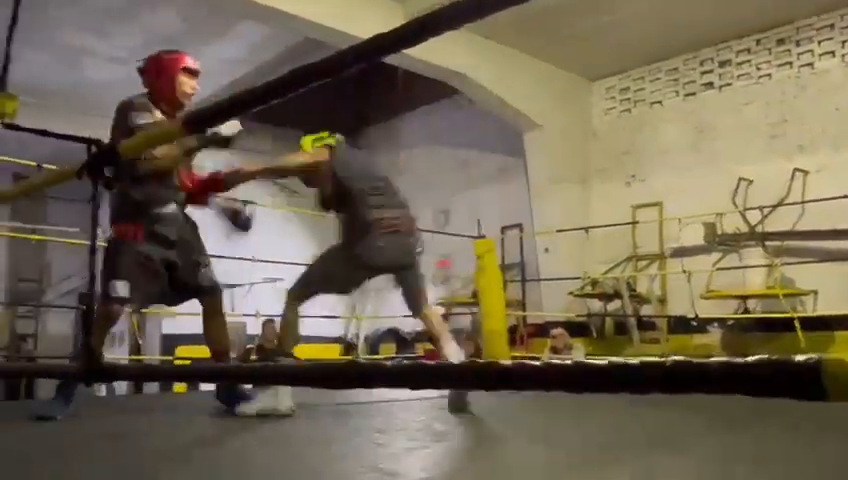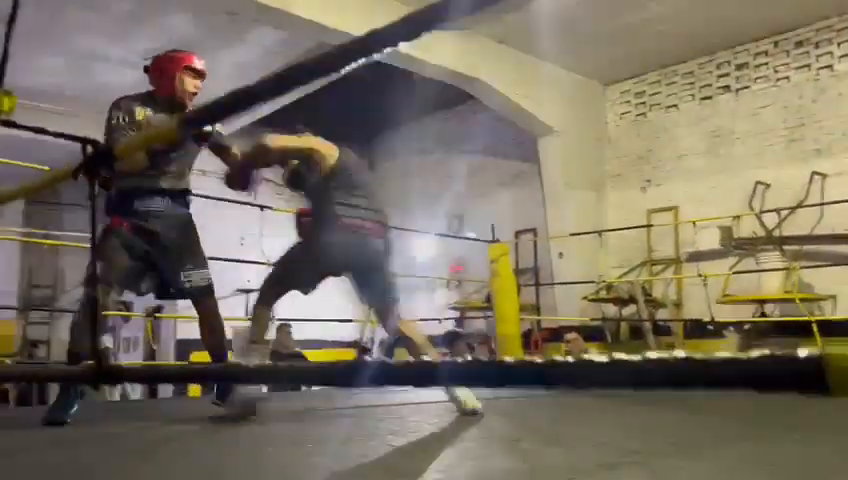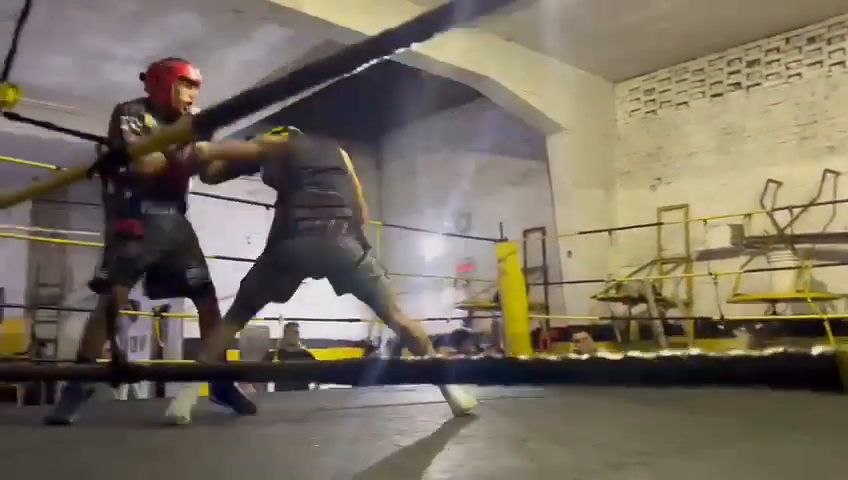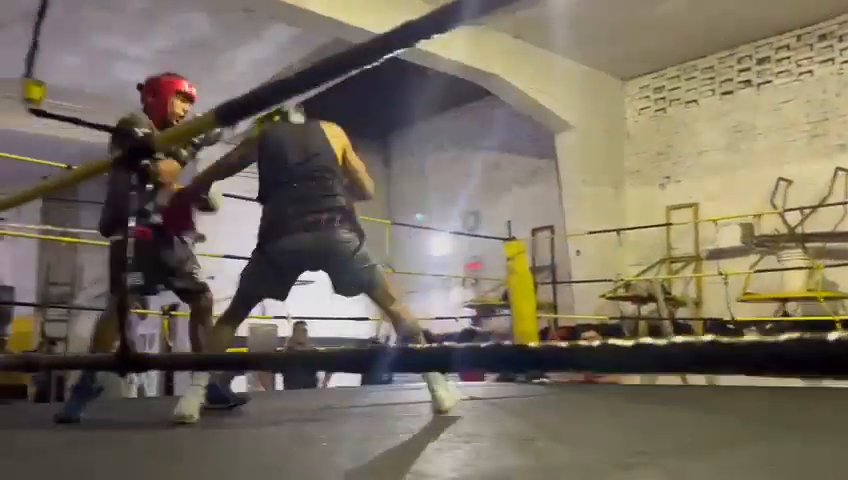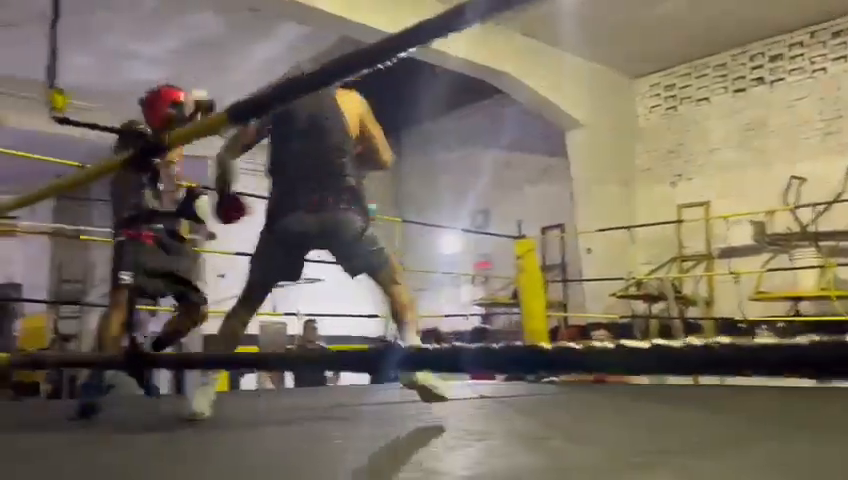
dt=0.1s
person 1, frame 1
right shoulder: (137, 108)
right elbow: (146, 163)
right wrist: (198, 140)
left hip: (175, 221)
right hip: (137, 225)
left knee: (212, 297)
right knee: (111, 309)
left ankle: (227, 384)
right ankle: (69, 387)
person 1, frame 2
right shoulder: (130, 107)
left elbow: (228, 153)
right elbow: (116, 164)
right wrist: (169, 140)
left hip: (174, 218)
right hip: (129, 216)
left knee: (206, 298)
right knee: (96, 297)
left ankle: (225, 381)
right ankle: (71, 387)
person 1, frame 3
right shoulder: (131, 113)
right elbow: (141, 165)
right wrist: (181, 147)
left hip: (172, 222)
right hip: (133, 219)
left knee: (207, 297)
right knee: (113, 298)
left ankle: (222, 382)
right ankle: (77, 387)
person 1, frame 4
right shoulder: (132, 127)
right elbow: (161, 170)
right wrist: (192, 145)
left hip: (164, 230)
right hip: (132, 226)
left knee: (203, 299)
right knee: (122, 300)
right ankle: (87, 384)
person 1, frame 5
right shoulder: (135, 131)
right elbow: (169, 155)
left wrist: (191, 200)
left hip: (167, 233)
right hip: (138, 230)
left knee: (196, 308)
right knee: (123, 297)
right ankle: (96, 381)
person 2, frame 1
left shoulder: (324, 156)
right shoulder: (364, 162)
left hip: (371, 241)
right hip: (406, 239)
left knee: (294, 299)
right knee: (422, 309)
left ankle: (280, 390)
person 2, frame 2
left shoulder: (318, 147)
right shoulder: (356, 162)
left elbow: (268, 143)
left wrist: (242, 166)
left hip: (332, 237)
right hip: (372, 240)
left knee: (266, 297)
right knee: (394, 320)
left ankle: (244, 383)
right ankle: (456, 388)
person 2, frame 3
left shoulder: (277, 144)
right shoulder: (337, 151)
left elbow: (212, 170)
right elbow: (362, 214)
left hip: (293, 240)
right hip: (342, 239)
left knee: (237, 315)
right knee: (393, 314)
left ankle: (187, 397)
right ankle: (451, 388)
person 2, frame 4
left shoulder: (262, 135)
right shoulder: (332, 132)
left elbow: (204, 179)
right elbow: (367, 191)
left hip: (282, 237)
right hip: (335, 232)
left knee: (235, 313)
right knee: (391, 303)
left ankle: (194, 394)
right ankle: (436, 384)
person 2, frame 5
left shoulder: (275, 106)
right shoulder: (350, 100)
left elbow: (226, 155)
right elbow: (385, 160)
left wrist: (224, 197)
left hip: (288, 216)
right hip: (341, 212)
left knee: (248, 302)
right knee: (394, 284)
left ankle: (203, 393)
